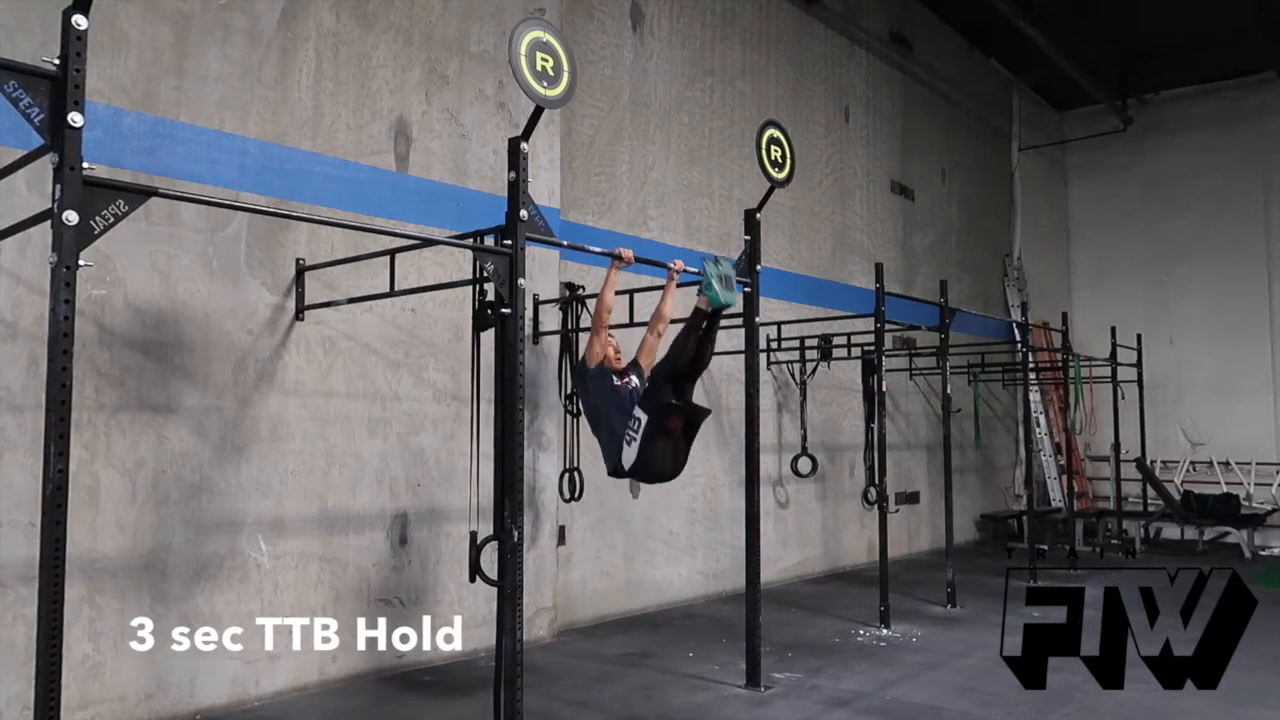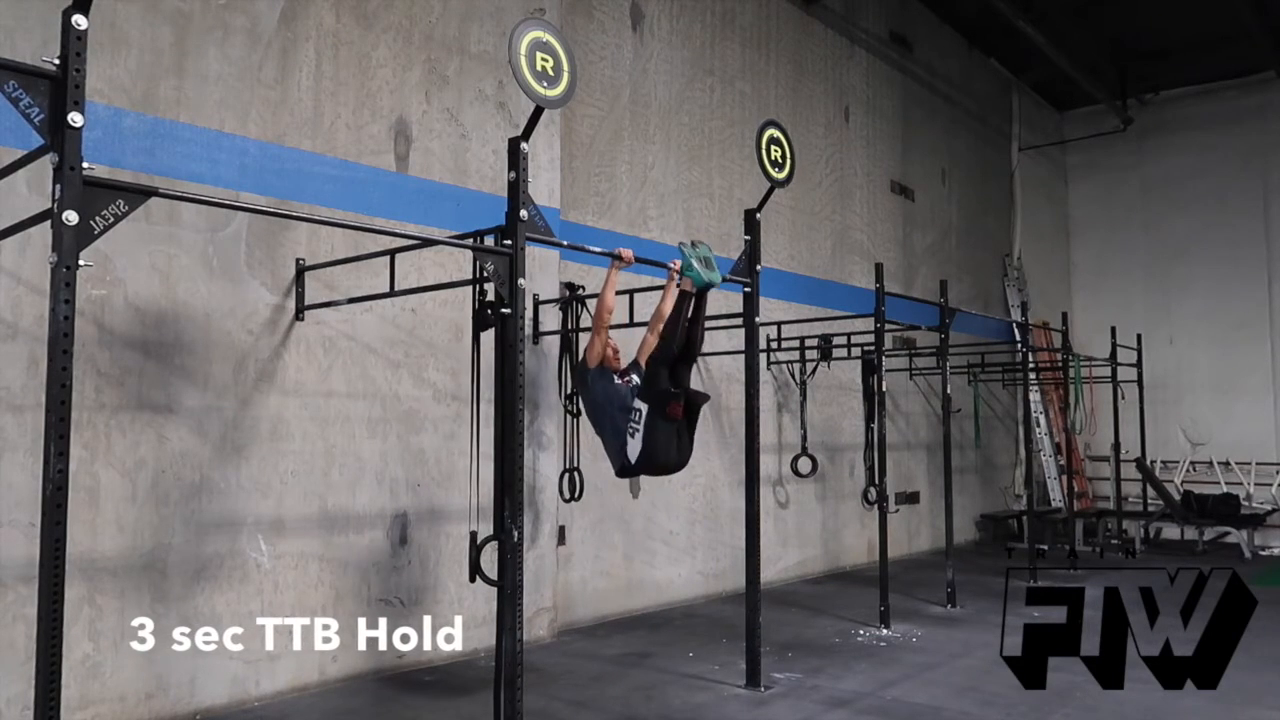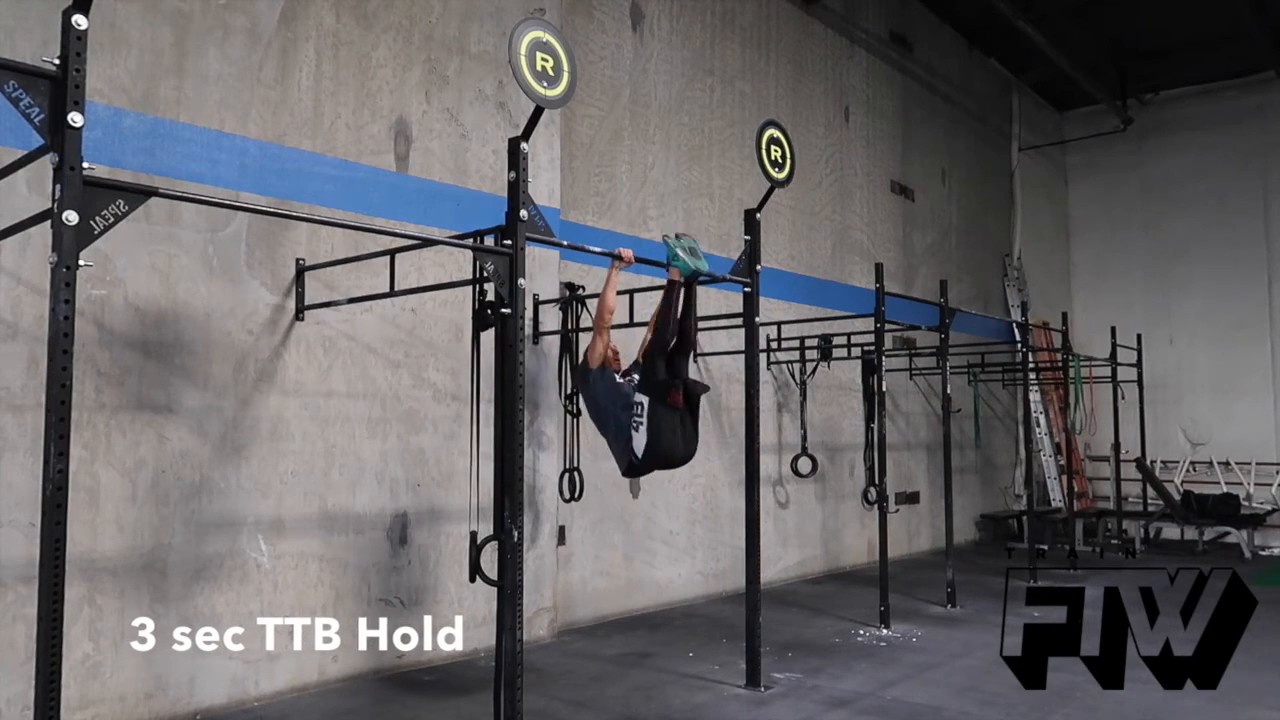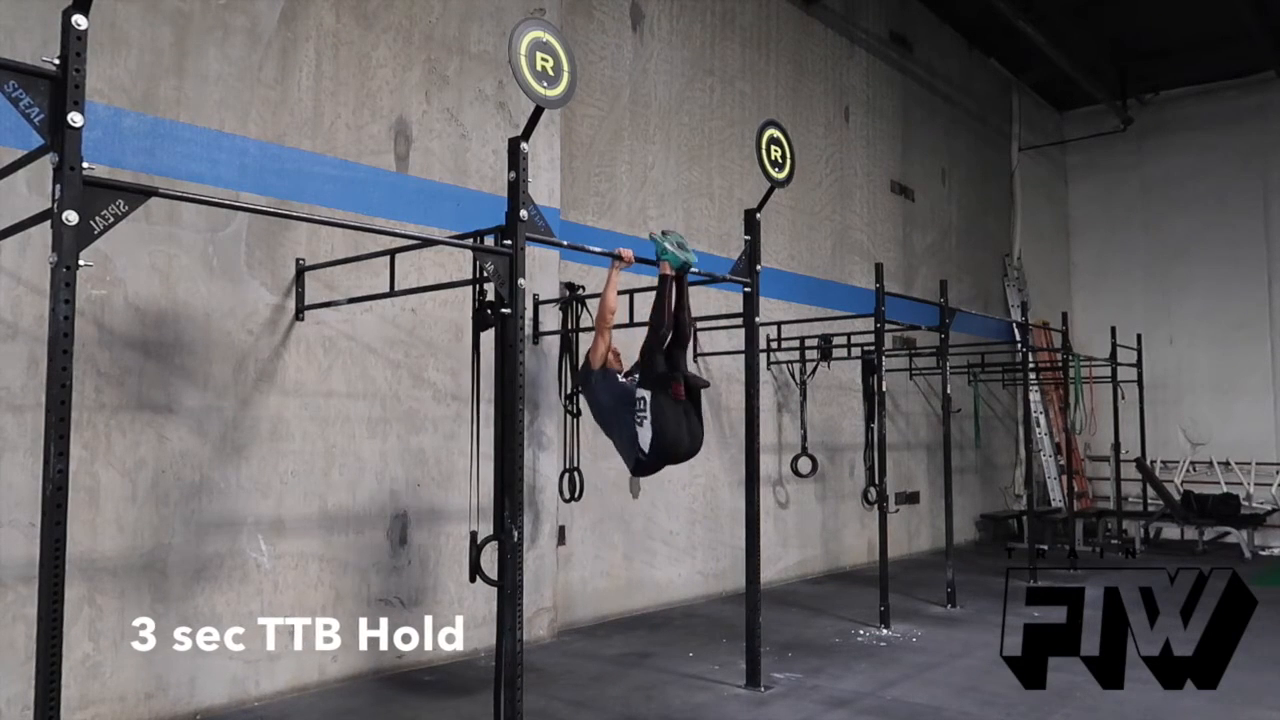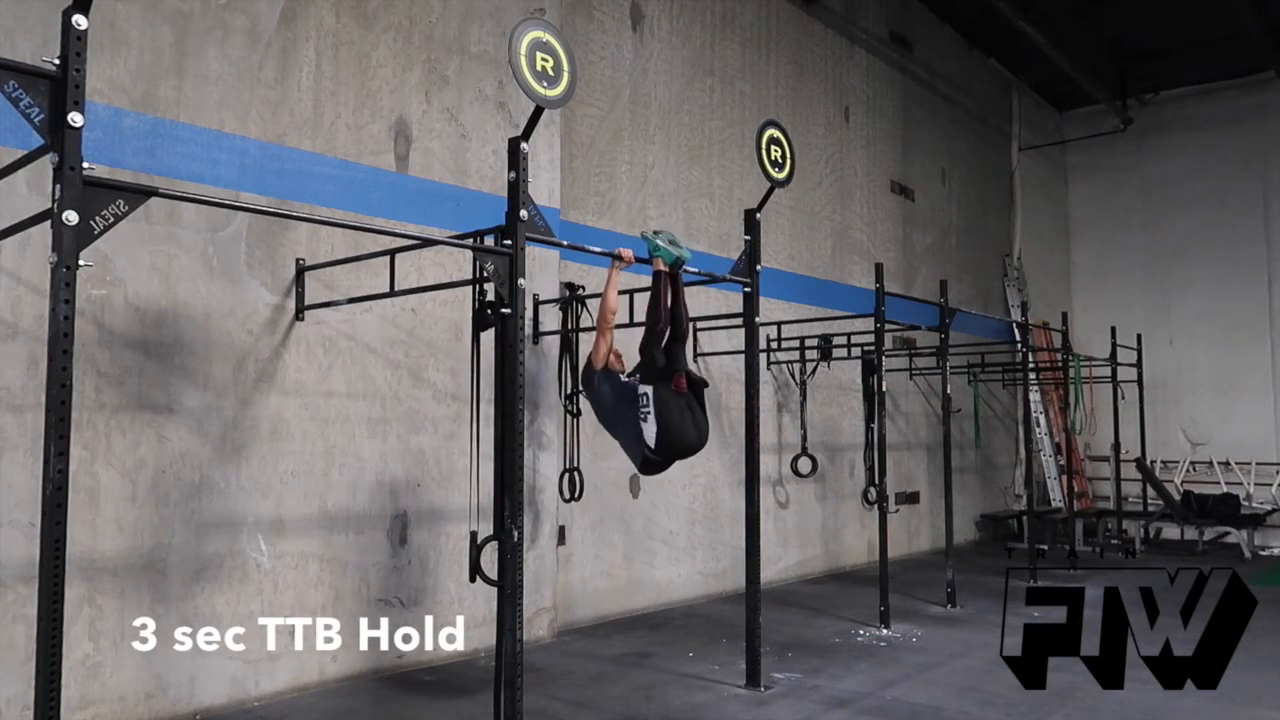
dt=0.1s
person 1, frame 1
left shoulder: (633, 375)
right shoulder: (591, 377)
left elbow: (657, 328)
right elbow: (600, 322)
left wrist: (672, 281)
right wrist: (614, 269)
left hip: (668, 458)
right hip: (635, 461)
left knee: (687, 372)
right knee: (663, 376)
right ankle: (707, 302)
person 1, frame 2
left shoulder: (634, 374)
right shoulder: (591, 377)
left elbow: (656, 329)
right elbow: (602, 322)
left wrist: (672, 281)
right wrist: (615, 269)
left hip: (672, 453)
right hip: (642, 455)
left knee: (683, 358)
right knee: (659, 362)
right ankle: (691, 285)
person 1, frame 3
left shoulder: (635, 375)
right shoulder: (593, 377)
left elbow: (655, 327)
right elbow: (603, 323)
left wrist: (681, 283)
right wrist: (615, 269)
left hip: (680, 446)
left knee: (682, 346)
right knee: (658, 352)
right ankle: (678, 272)
person 1, frame 4
left shoulder: (638, 375)
right shoulder: (595, 379)
left elbow: (656, 328)
right elbow: (604, 324)
left wrist: (674, 279)
right wrist: (615, 269)
left hip: (685, 440)
right hip: (654, 447)
left knee: (678, 341)
right knee: (655, 347)
right ankle: (668, 266)
person 1, frame 5
left shoulder: (638, 378)
right shoulder: (597, 380)
left elbow: (661, 328)
right elbow: (606, 324)
left wrist: (674, 277)
right wrist: (615, 269)
left hip: (691, 435)
left knee: (677, 338)
right knee: (653, 342)
